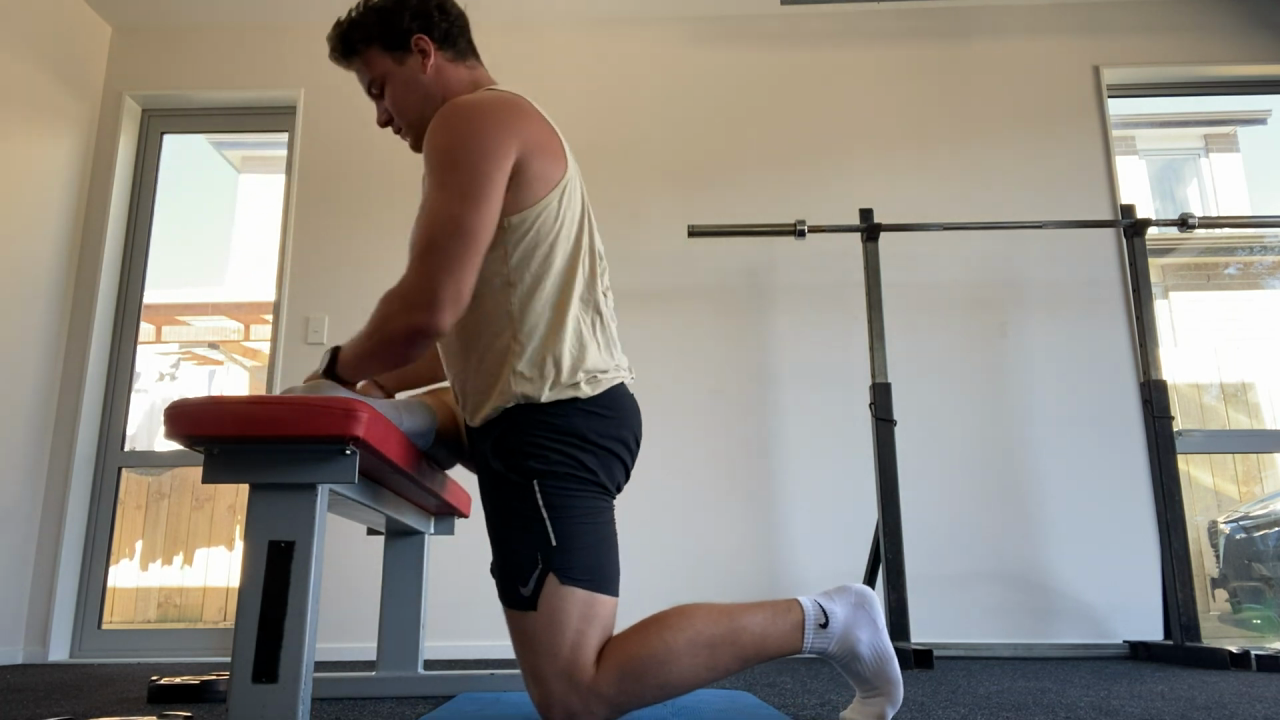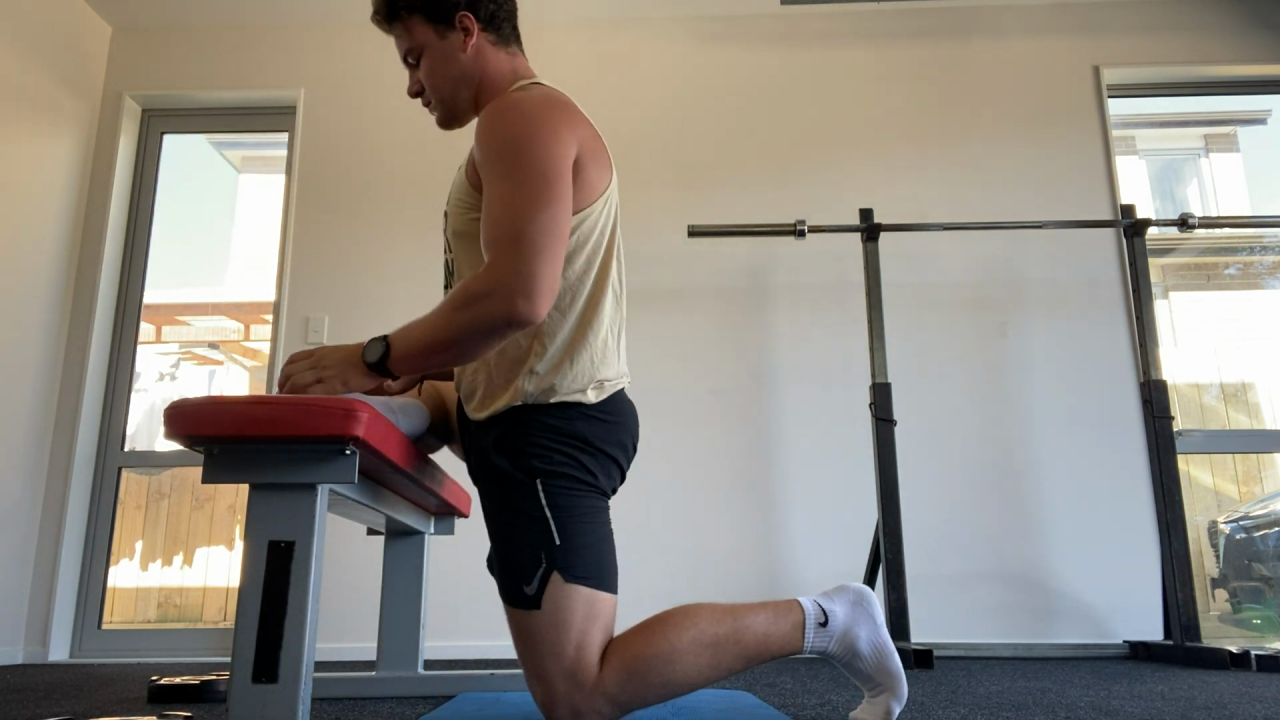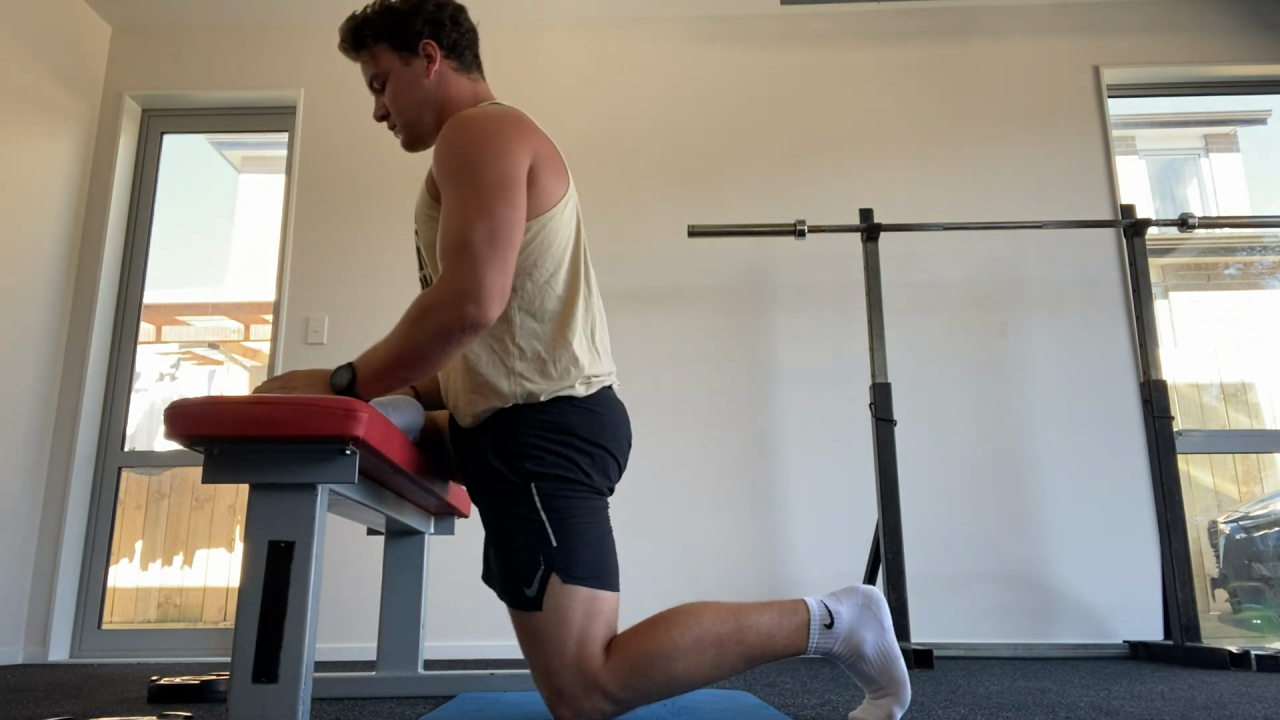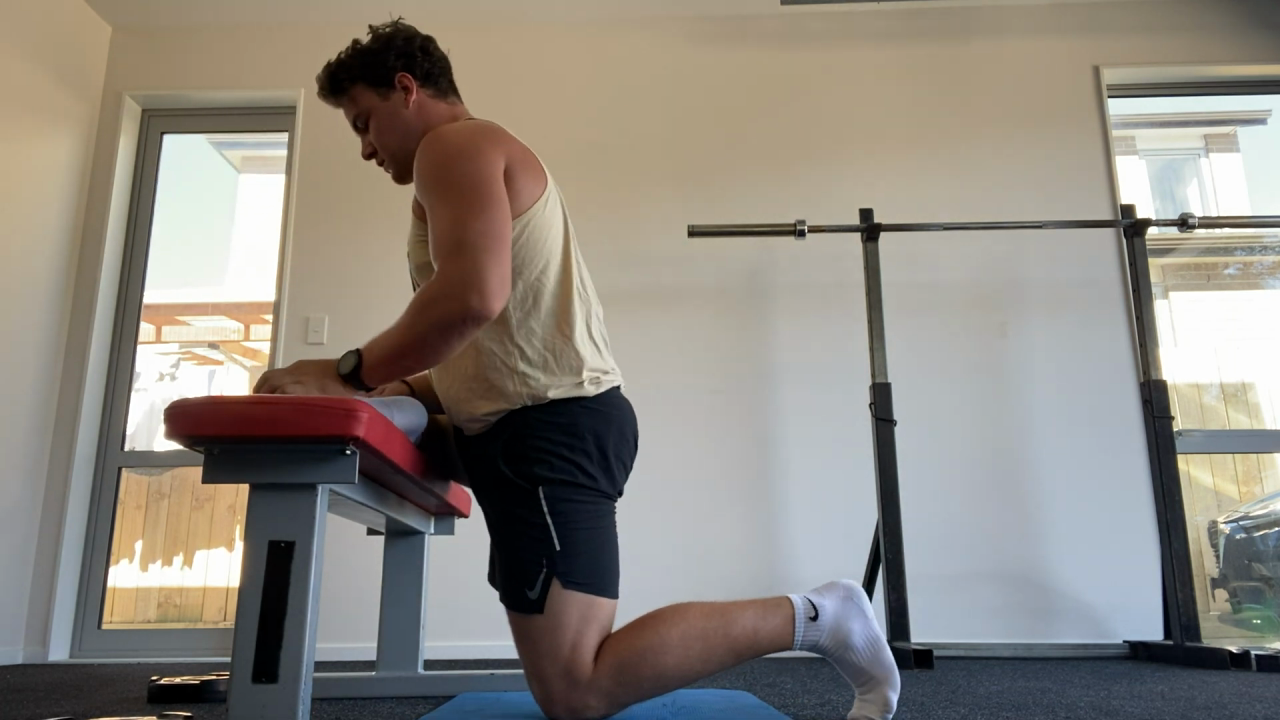
dt=0.4s
person 1, frame 1
left shoulder: (472, 119)
right shoulder: (502, 127)
left elbow: (431, 309)
left wrist: (339, 374)
right wrist: (378, 377)
left hip: (551, 424)
right hip: (552, 412)
left ankle: (822, 621)
person 1, frame 2
left shoulder: (524, 117)
right shoulder: (525, 126)
left elbow: (517, 297)
left wrist: (375, 362)
right wrist: (405, 367)
left hip: (547, 426)
right hip: (536, 415)
left ankle: (821, 620)
person 1, frame 3
left shoulder: (478, 132)
right shoulder: (497, 146)
left elbow: (471, 304)
left wrist: (345, 385)
right wrist: (399, 393)
left hip: (543, 428)
right hip: (545, 421)
left ankle: (829, 621)
person 1, frame 4
left shoulder: (454, 145)
right shoulder: (482, 161)
left elbow: (472, 296)
left wrist: (350, 372)
right wrist: (398, 389)
left hip: (550, 428)
right hip: (553, 422)
left ankle: (812, 616)
